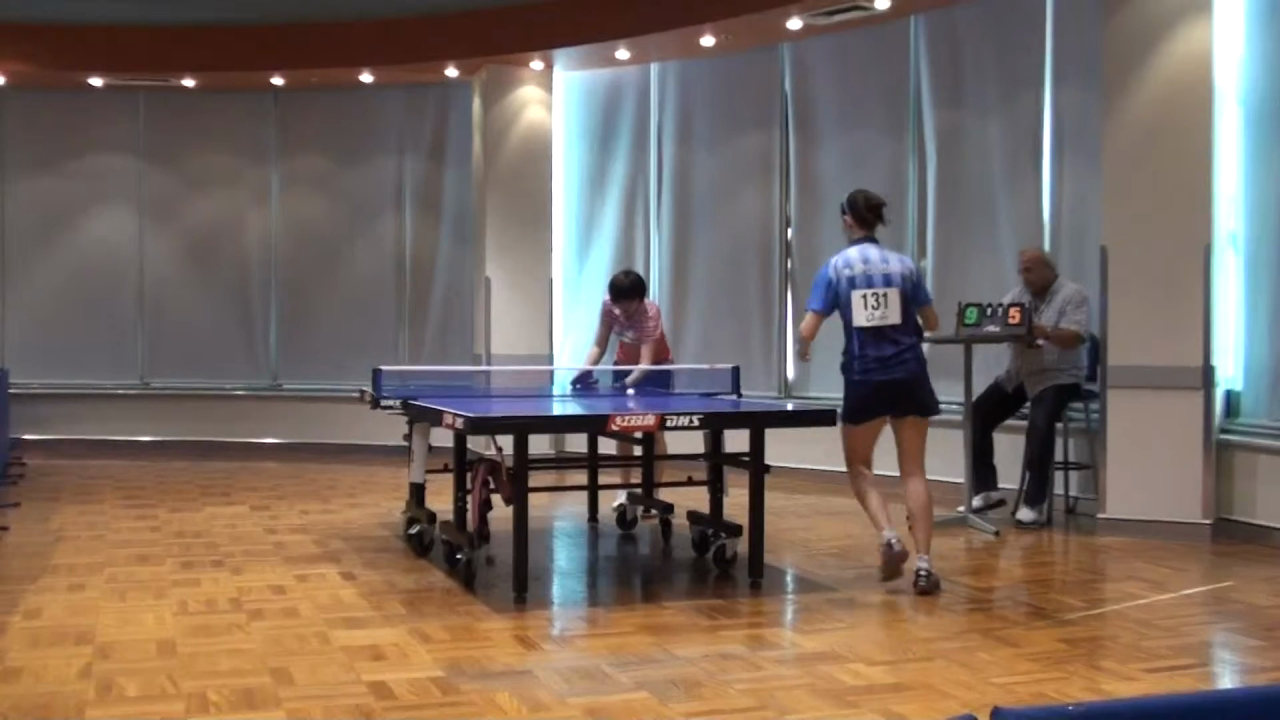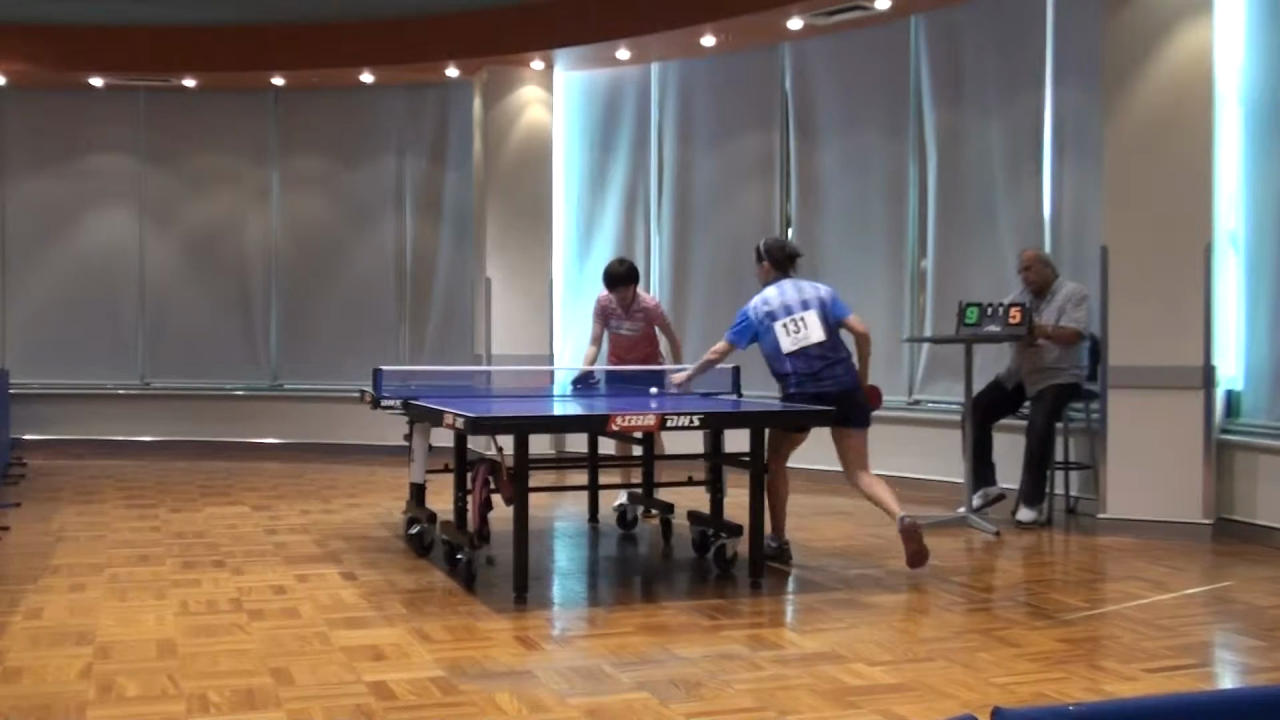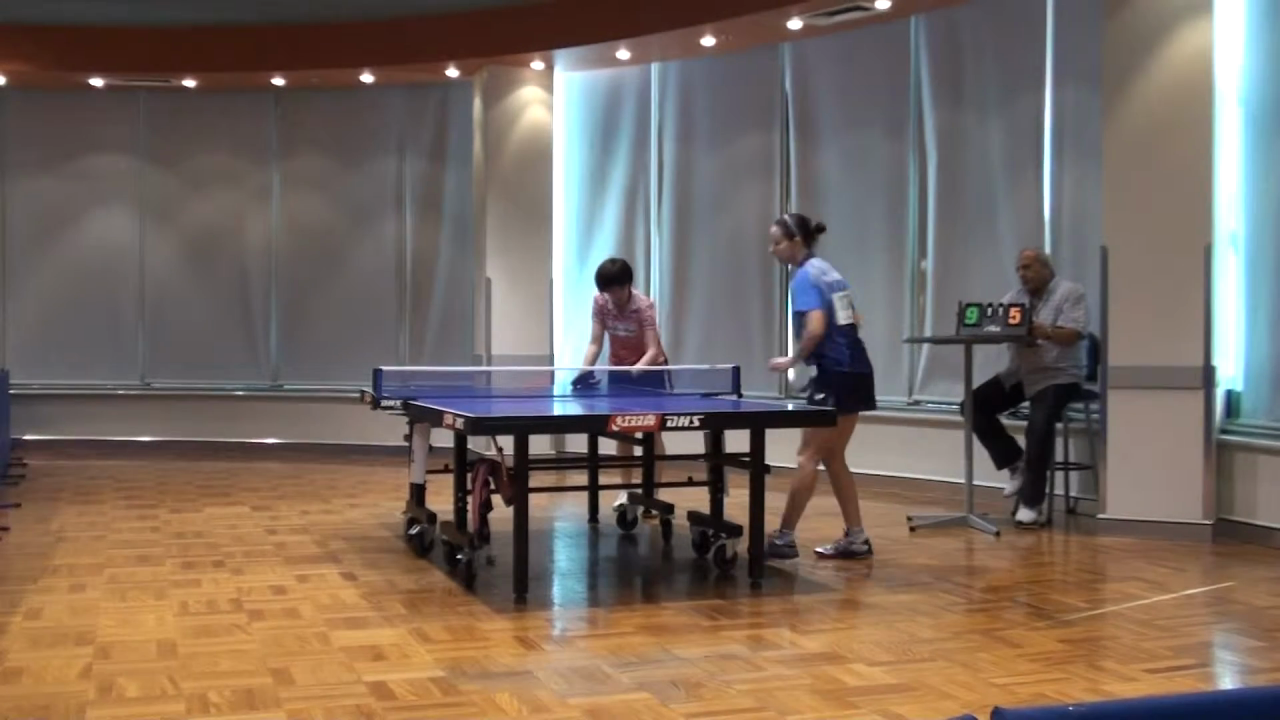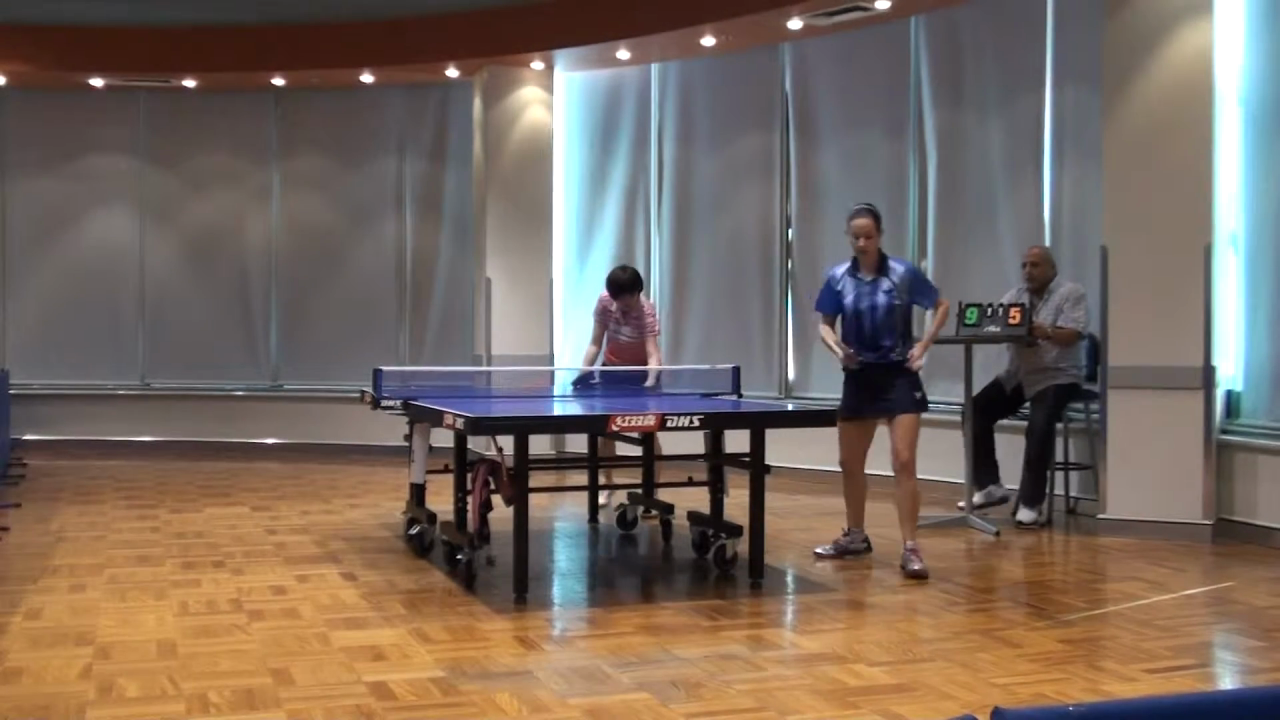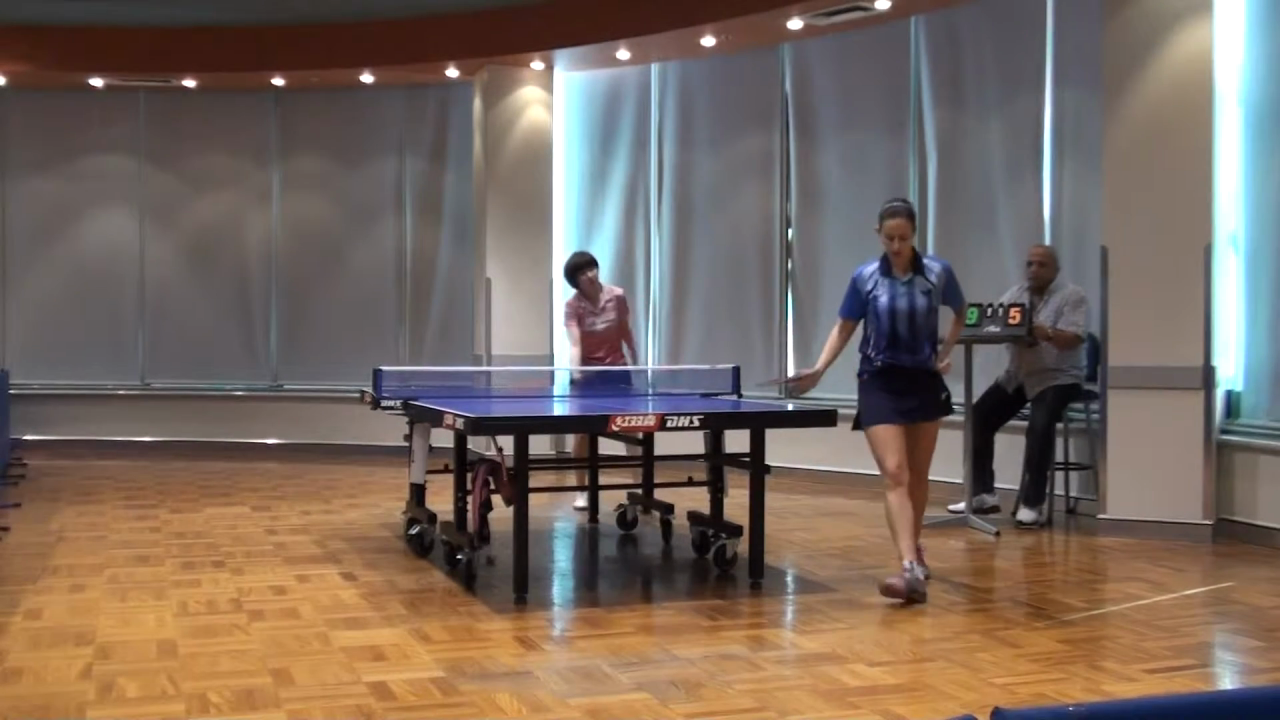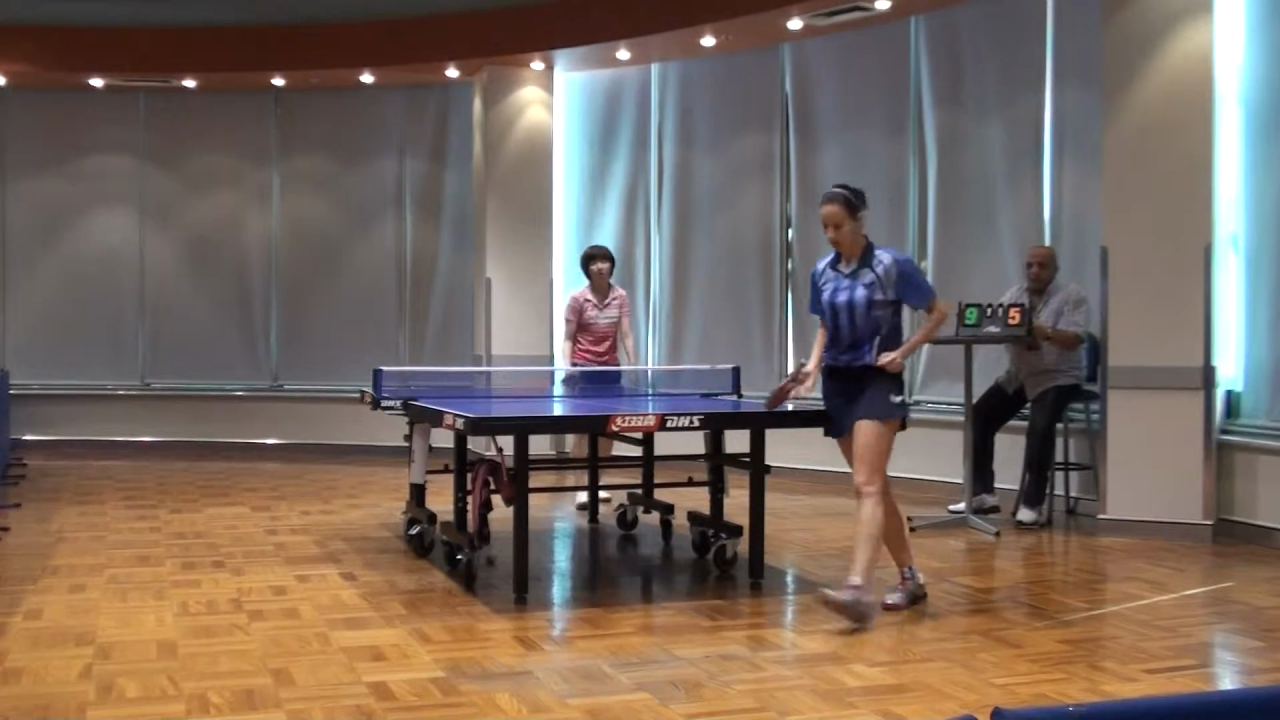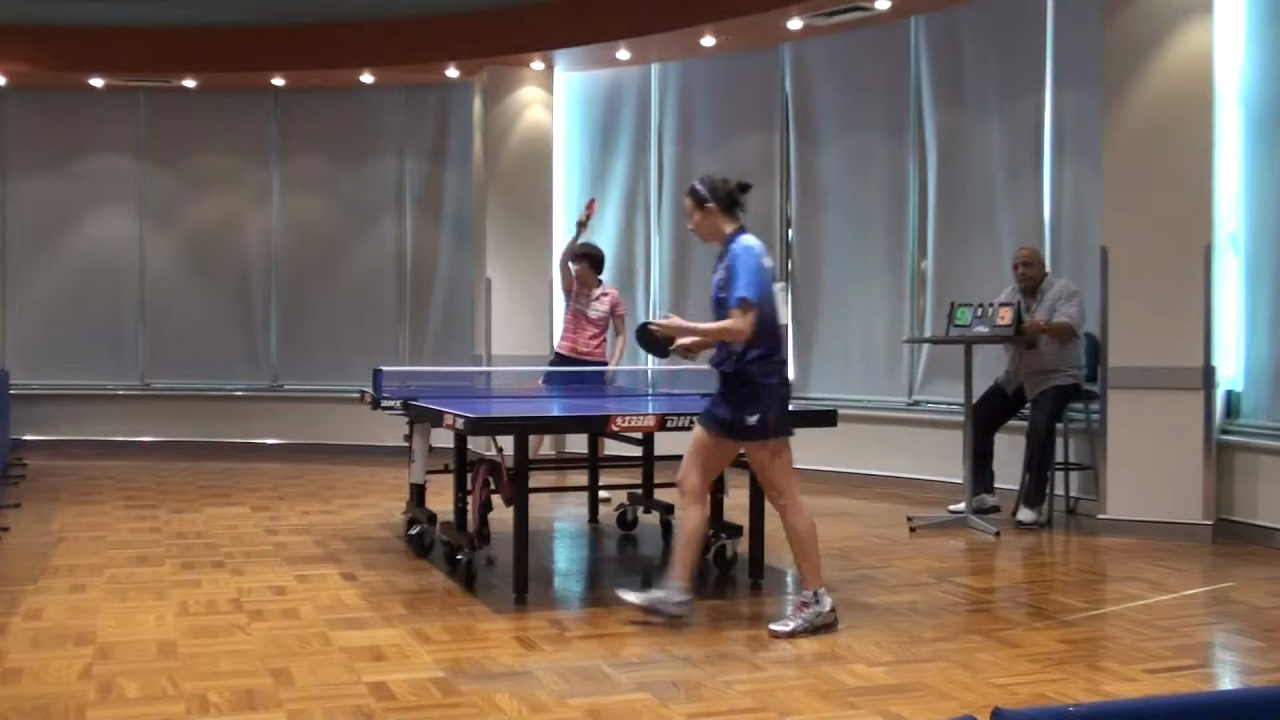
dt=0.5s
person 1, frame 1
left shoulder: (836, 267)
right shoulder: (905, 265)
left elbow: (807, 330)
right elbow: (931, 323)
left wrist: (804, 349)
left hip: (863, 379)
right hip: (909, 376)
left knee: (858, 467)
right knee: (913, 472)
left ankle: (890, 538)
right ankle: (923, 565)
person 1, frame 2
left shoulder: (756, 307)
right shoulder: (820, 292)
left elbow: (720, 352)
right elbow: (861, 330)
left wrist: (687, 376)
right wrist: (862, 374)
left hip: (803, 394)
right hip: (845, 389)
left knee: (774, 460)
right knee: (858, 472)
left ankle: (778, 542)
right ankle: (902, 519)
person 1, frame 3
left shoulder: (804, 277)
right shoulder: (827, 272)
left elbow: (816, 328)
right elbow: (836, 326)
left wrist: (793, 360)
left hip: (837, 374)
right hip: (857, 371)
left knee: (808, 456)
right knee: (832, 456)
left ankle: (784, 536)
right ankle: (855, 537)
person 1, frame 4
left shoulder: (906, 274)
right shoulder: (837, 278)
left elbow: (942, 307)
right elbow: (824, 323)
left wrist: (924, 345)
right wrist: (837, 350)
left hip: (899, 377)
right hip: (860, 378)
left knee: (904, 462)
right knee: (850, 464)
left ankle: (909, 549)
right ankle: (854, 536)
person 1, frame 5
left shoulder: (939, 273)
right shoulder: (865, 278)
left elbow: (959, 314)
right elbow: (844, 329)
left wrist: (946, 351)
right wrist: (818, 370)
left hip: (925, 382)
right hip: (880, 383)
left knee: (918, 476)
right knee: (896, 475)
left ankle: (912, 546)
right ankle: (909, 571)
person 1, frame 6
left shoulder: (893, 264)
right shoulder: (822, 272)
left elbow: (938, 311)
left wrist: (904, 351)
right wrist: (812, 366)
left hip: (879, 383)
right hip: (838, 386)
left knee: (867, 484)
right knee: (872, 485)
left ankle: (860, 589)
right ankle: (909, 576)
person 1, frame 7
left shoulder: (745, 251)
right shoulder: (734, 253)
left elbow: (742, 328)
left wrist: (685, 328)
right wrist: (698, 340)
left hip: (754, 387)
right hip: (734, 388)
left knee: (782, 494)
right knee: (691, 482)
left ankle: (817, 602)
right ankle: (675, 593)
person 2, frame 1
left shoulder: (1073, 295)
right shoulder: (1017, 295)
left elbow: (1075, 337)
left wrist: (1046, 332)
left hip: (1058, 377)
right hip: (1018, 375)
left knee: (1040, 425)
right knee: (977, 415)
left ankle: (1034, 504)
right ankle: (986, 491)
person 2, frame 2
left shoulder: (1074, 293)
right shoulder: (1019, 296)
left elbow: (1074, 335)
left wrist: (1045, 331)
left hip: (1058, 376)
right hip: (1019, 374)
left knee: (1039, 424)
right knee: (975, 412)
left ankle: (1032, 503)
right ankle: (986, 488)
person 2, frame 3
left shoulder: (1071, 293)
right shoulder: (1015, 295)
left elbow: (1073, 335)
left wrist: (1046, 331)
left hip: (1058, 376)
right hip: (1018, 374)
left knee: (1039, 425)
right knee: (974, 405)
left ankle: (1032, 504)
right ankle: (1017, 462)
person 2, frame 4
left shoulder: (1071, 293)
right shoulder: (1014, 295)
left elbow: (1073, 335)
left wrist: (1047, 333)
left hip: (1057, 377)
right hip: (1017, 375)
left knee: (1039, 426)
right knee: (976, 412)
left ankle: (1031, 504)
right ankle: (989, 486)
person 2, frame 5
left shoulder: (1073, 295)
right shoulder: (1014, 293)
left elbow: (1073, 339)
left wrist: (1047, 334)
left hip: (1057, 377)
right hip: (1017, 375)
left knee: (1040, 426)
right knee: (979, 417)
left ankle: (1032, 504)
right ankle: (983, 494)
person 2, frame 6
left shoulder: (1072, 295)
right shoulder: (1014, 294)
left elbow: (1074, 339)
left wrist: (1047, 333)
left hip: (1057, 378)
right hip: (1017, 376)
left knee: (1040, 427)
right knee: (978, 417)
left ankle: (1032, 504)
right ankle: (983, 494)
person 2, frame 7
left shoulder: (1065, 291)
right shoulder: (1009, 295)
left elbow: (1068, 330)
left wrist: (1041, 326)
left hip: (1057, 377)
right hip: (1017, 377)
left knee: (1040, 427)
right knee: (978, 418)
left ankle: (1033, 504)
right ankle: (983, 494)
person 3, frame 1
left shoulder: (650, 313)
right shoulder: (608, 306)
left elbow: (645, 363)
right elbow: (599, 346)
left wrist: (627, 384)
right wrist: (585, 370)
left hip: (655, 368)
right hip: (624, 366)
left knee: (653, 430)
left ankle: (654, 493)
right ankle: (625, 489)
person 3, frame 2
left shoulder: (650, 306)
right shoulder: (602, 303)
left elbow: (672, 338)
right elbow: (595, 343)
right wrist: (584, 371)
left hip: (649, 371)
right ankle: (626, 489)
person 3, frame 3
left shoulder: (643, 305)
right shoulder: (600, 303)
left elbow: (652, 350)
right elbow: (595, 343)
left wrist: (637, 368)
right wrist: (584, 371)
left hip: (648, 371)
right hip: (618, 370)
left ankle: (654, 492)
right ankle: (626, 490)
person 3, frame 4
left shoulder: (646, 311)
right shoulder: (604, 305)
left elbow: (654, 355)
right elbow: (595, 343)
left wrist: (652, 381)
right wrist: (583, 371)
left hip: (642, 373)
right hip: (613, 371)
right ankle: (607, 486)
person 3, frame 5
left shoulder: (616, 296)
right shoulder: (573, 306)
left elbow: (626, 333)
right elbow: (575, 346)
left wrist: (637, 364)
right wrist: (577, 372)
left hip: (617, 370)
right hip: (588, 373)
right knee: (584, 432)
right ankle: (582, 490)
person 3, frame 6
left shoulder: (621, 297)
right shoulder: (578, 299)
left elbow: (626, 334)
right elbow: (568, 338)
left wrist: (632, 363)
right wrist: (569, 364)
left hip: (610, 369)
right hip: (583, 369)
right ankle: (581, 488)
person 3, frame 7
left shoulder: (612, 297)
right shoulder: (571, 288)
left elbow: (620, 335)
right elbow: (563, 262)
left wrist: (614, 364)
right wrist: (578, 232)
left hip: (594, 366)
right hip: (564, 361)
